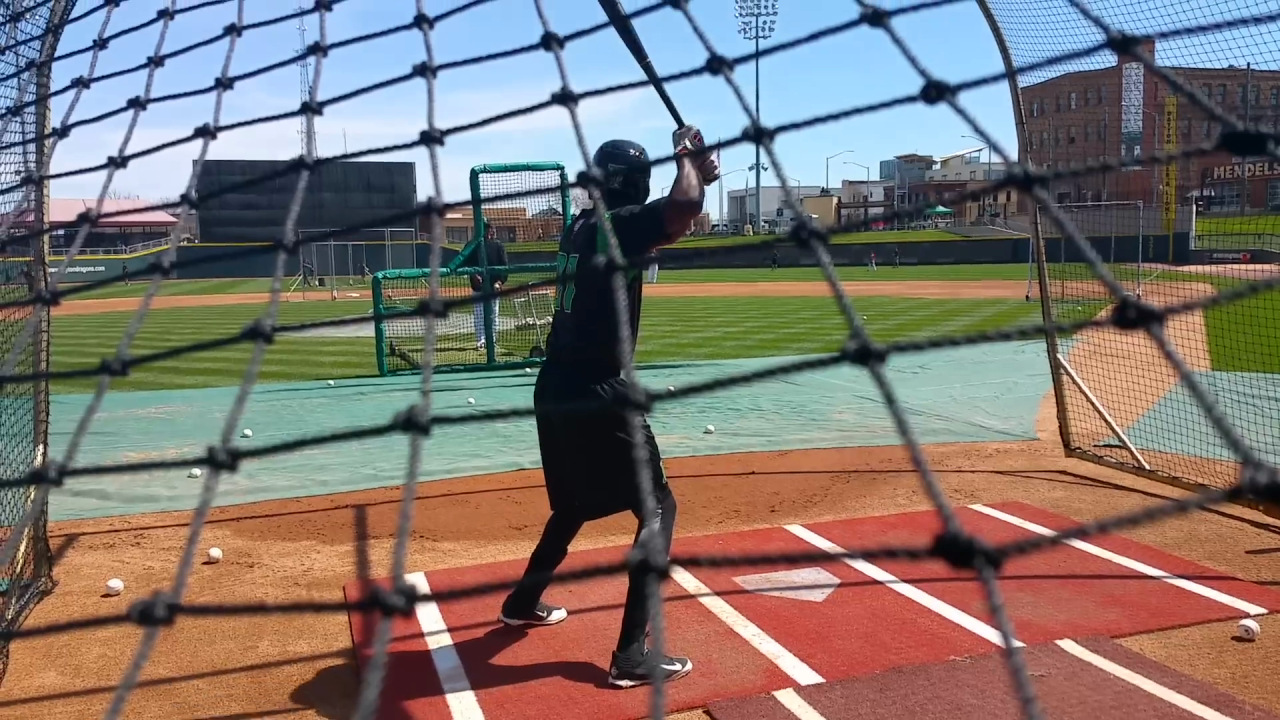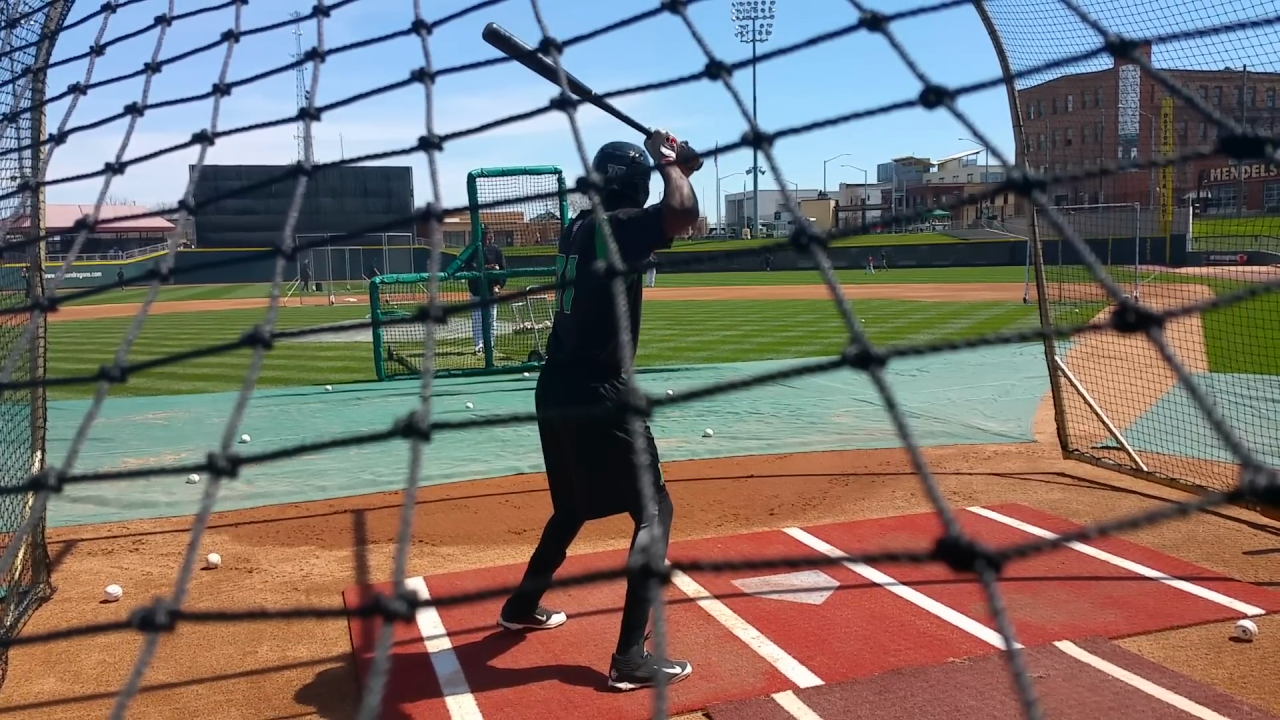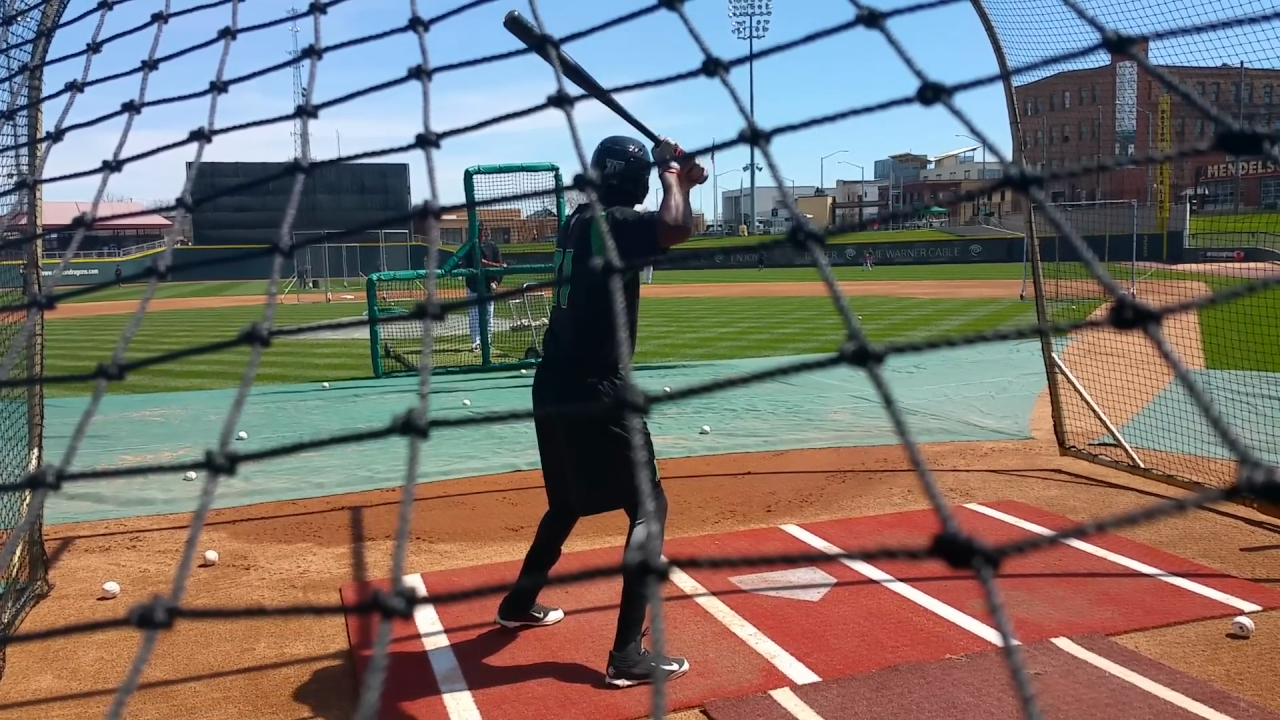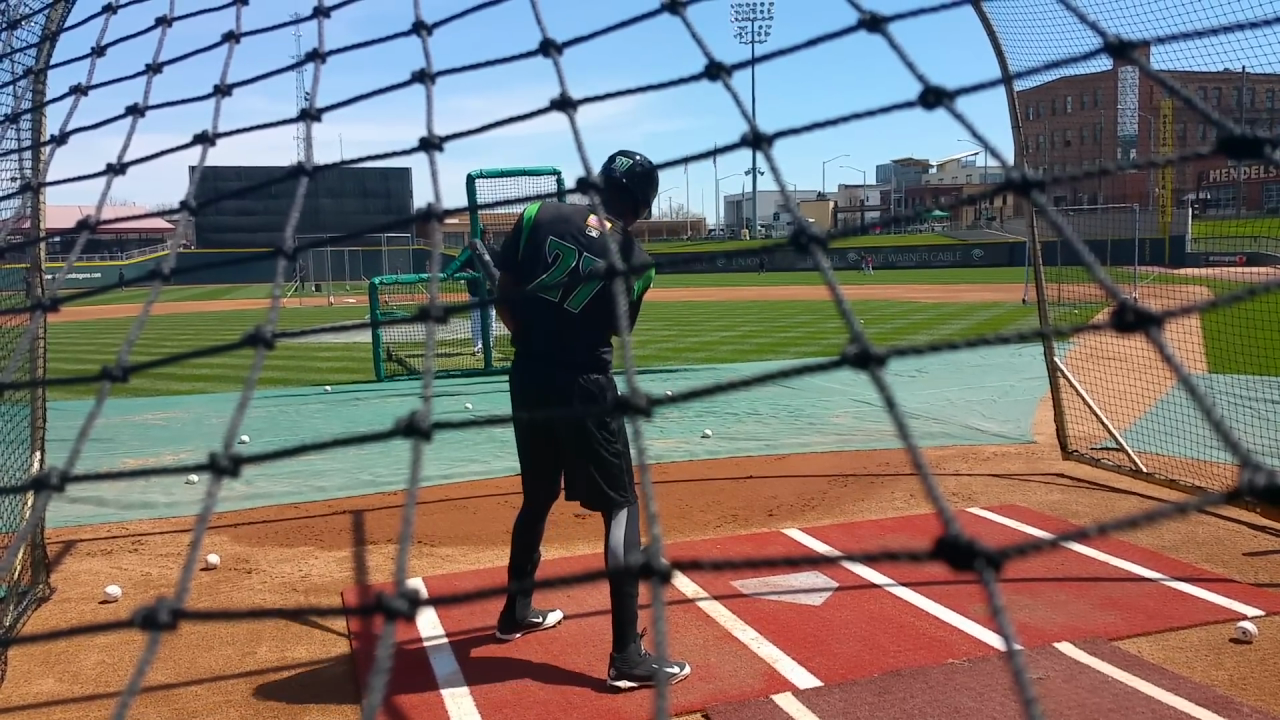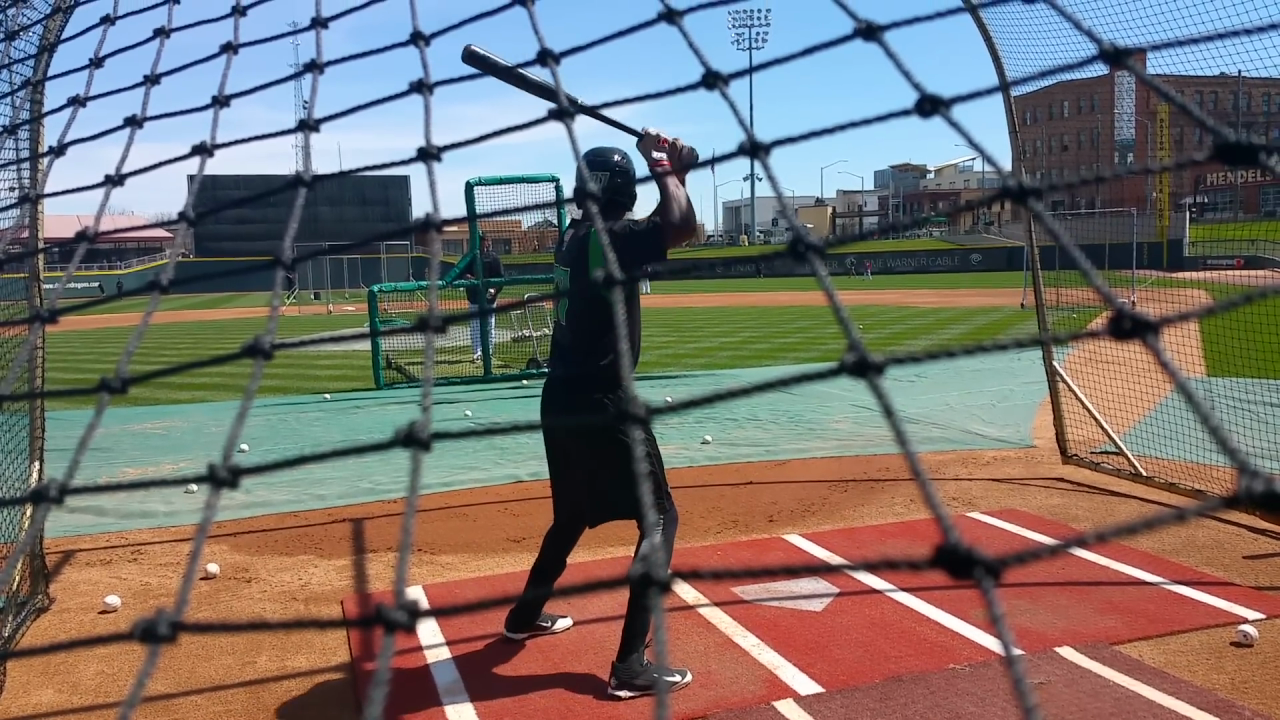
dt=1s
person 1, frame 1
left shoulder: (581, 227)
right shoulder: (616, 225)
left elbow: (664, 227)
right elbow: (683, 207)
left wrist: (695, 177)
right wrist: (684, 155)
left hip: (555, 387)
right hip: (594, 393)
left knee: (575, 502)
right knee: (657, 508)
left ankle: (523, 602)
right ankle: (632, 655)
person 1, frame 2
left shoulder: (580, 228)
right shoulder: (616, 227)
left elbow: (659, 221)
right elbow: (683, 212)
left wrist: (678, 171)
right wrist: (667, 160)
left hip: (557, 388)
right hip: (597, 394)
left knee: (574, 505)
right knee: (654, 511)
left ankle: (523, 605)
right ankle: (631, 658)
person 1, frame 3
left shoulder: (580, 221)
right shoulder: (609, 223)
left elbow: (652, 235)
right elbow: (674, 229)
left wrist: (680, 181)
right wrist: (671, 172)
left hip: (555, 381)
right hip: (594, 389)
left knee: (569, 500)
right knee: (648, 508)
left ankle: (520, 602)
right ankle: (628, 654)
person 1, frame 4
left shoulder: (541, 216)
right shoulder: (636, 263)
left elbow: (503, 296)
right elbow: (610, 328)
left hip: (529, 377)
right hip: (584, 385)
left knee: (538, 496)
right knee: (620, 508)
left ankle: (516, 611)
right ankle: (628, 655)
person 1, frame 5
left shoulder: (574, 237)
right shoulder: (608, 239)
left elbow: (665, 229)
right elbow: (682, 227)
left wrist: (672, 173)
right wrist: (664, 170)
left hip: (561, 398)
right hip: (601, 403)
left knee: (574, 512)
right knee: (660, 518)
left ankle: (526, 613)
right ankle: (630, 665)
